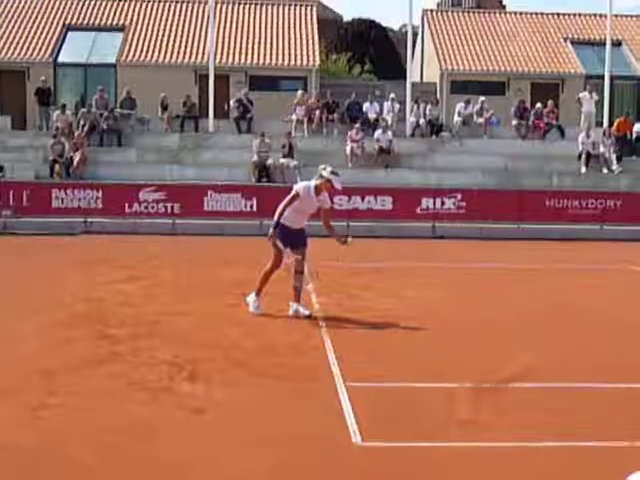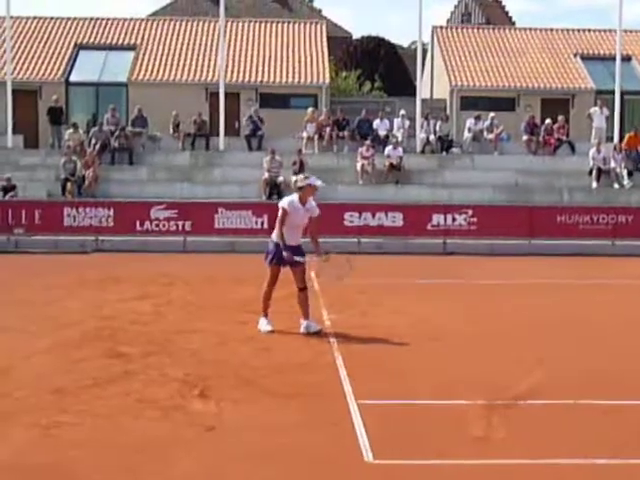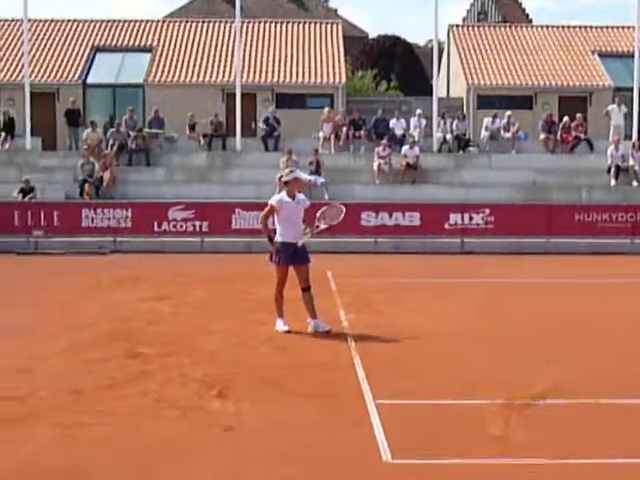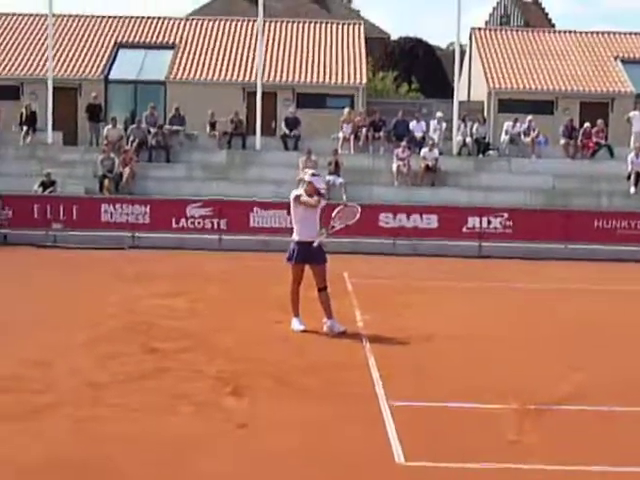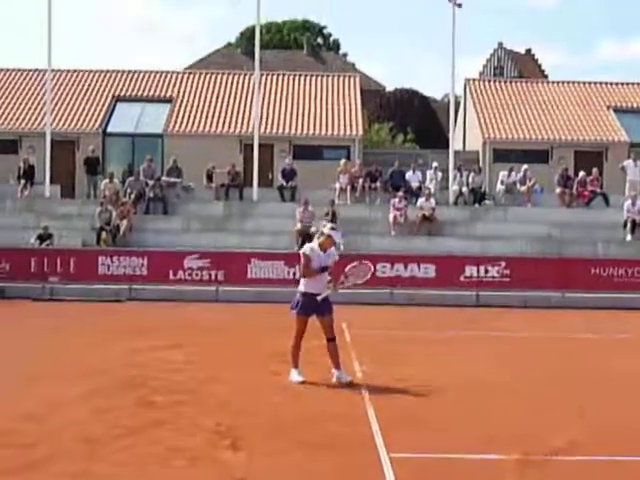
dt=1s
person 1, frame 1
left shoulder: (324, 199)
right shoulder: (303, 188)
left elbow: (326, 224)
right elbow: (283, 206)
left wrist: (339, 239)
right wrist: (274, 227)
left hip: (299, 231)
right hip: (284, 227)
left knee: (300, 268)
right knee: (274, 265)
left ankle: (296, 305)
right ankle: (255, 297)
person 1, frame 2
left shoulder: (312, 207)
right shoulder: (288, 203)
left elbow: (312, 233)
right elbow: (279, 228)
left wrist: (319, 252)
right wrist: (284, 249)
left hip: (295, 247)
right hip: (279, 245)
left knee: (302, 284)
right knee: (271, 283)
left ankle: (306, 322)
right ankle: (264, 318)
person 1, frame 3
left shoulder: (302, 199)
right shoulder: (278, 200)
right elbow: (263, 219)
left wrist: (307, 229)
right wrist: (271, 241)
left hip: (299, 246)
right hip: (283, 246)
left knee: (306, 285)
right knee: (280, 285)
left ankle: (314, 321)
right ankle: (280, 320)
person 1, frame 4
left shoulder: (318, 199)
right shoulder: (297, 195)
right elbow: (313, 204)
right wrist: (321, 196)
left hip: (315, 244)
right hip: (300, 245)
left knee: (322, 284)
right knee: (296, 283)
left ankle: (329, 321)
right ankle: (296, 319)
person 1, frame 5
left shoulder: (331, 253)
right shoulder: (309, 249)
right elbow: (304, 273)
left wrist: (333, 281)
right wrist: (324, 268)
left hip: (322, 297)
right hip: (306, 296)
left knee: (331, 335)
right knee: (299, 335)
left ankle: (337, 371)
right ankle: (295, 370)
